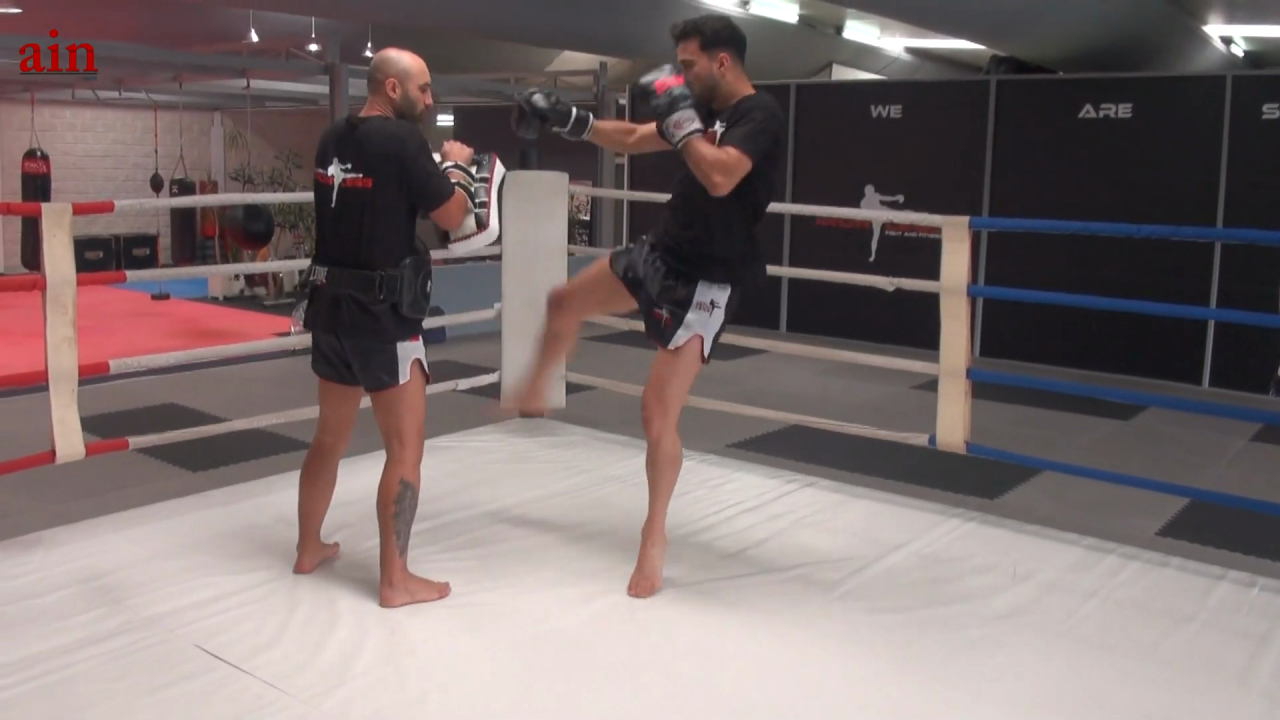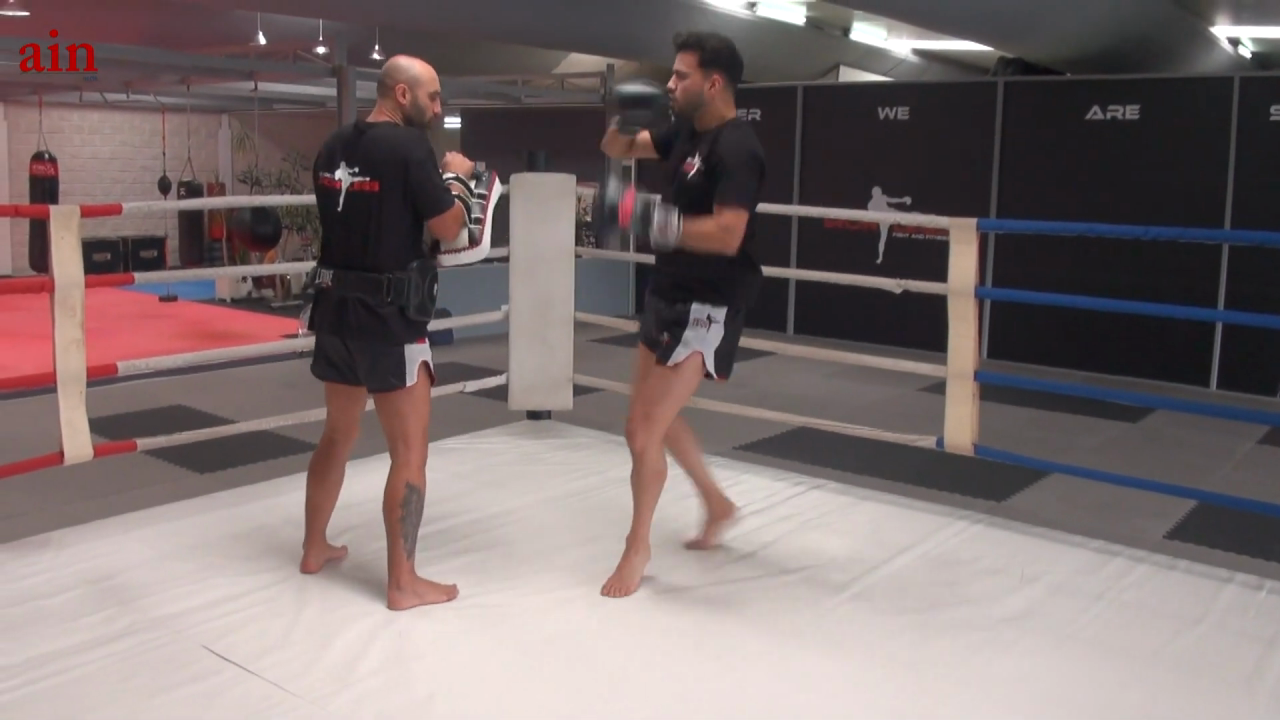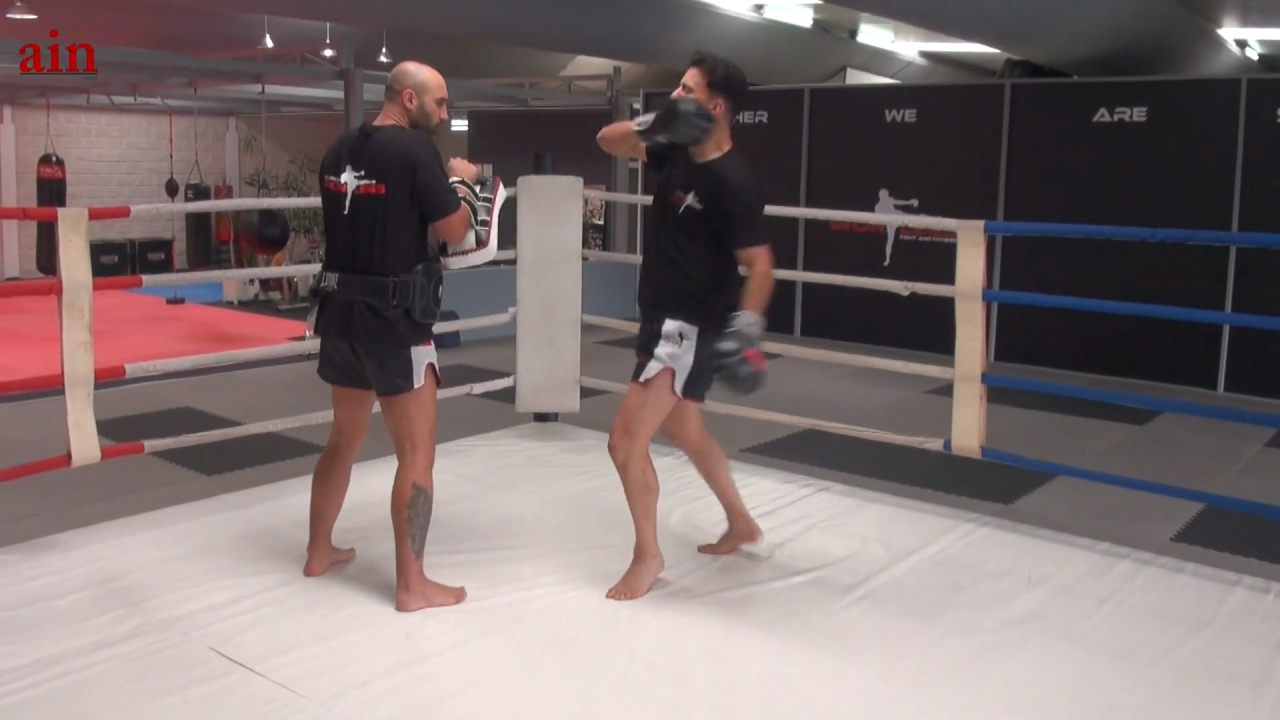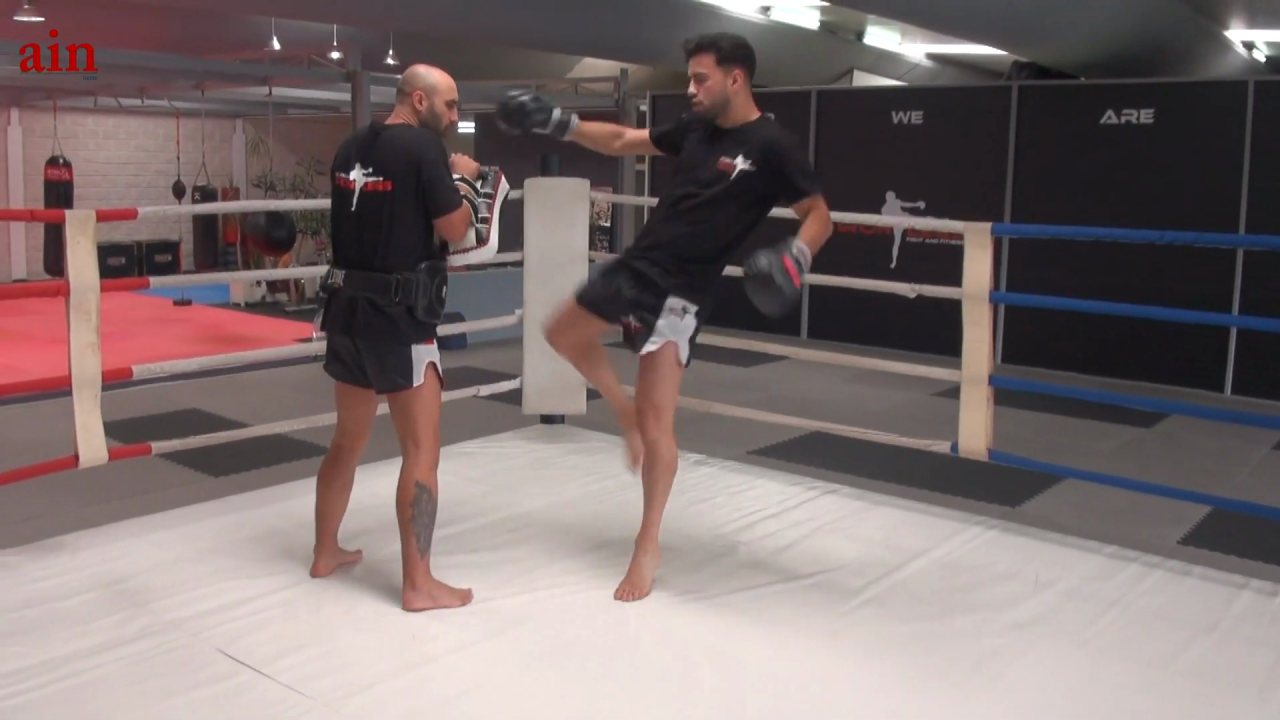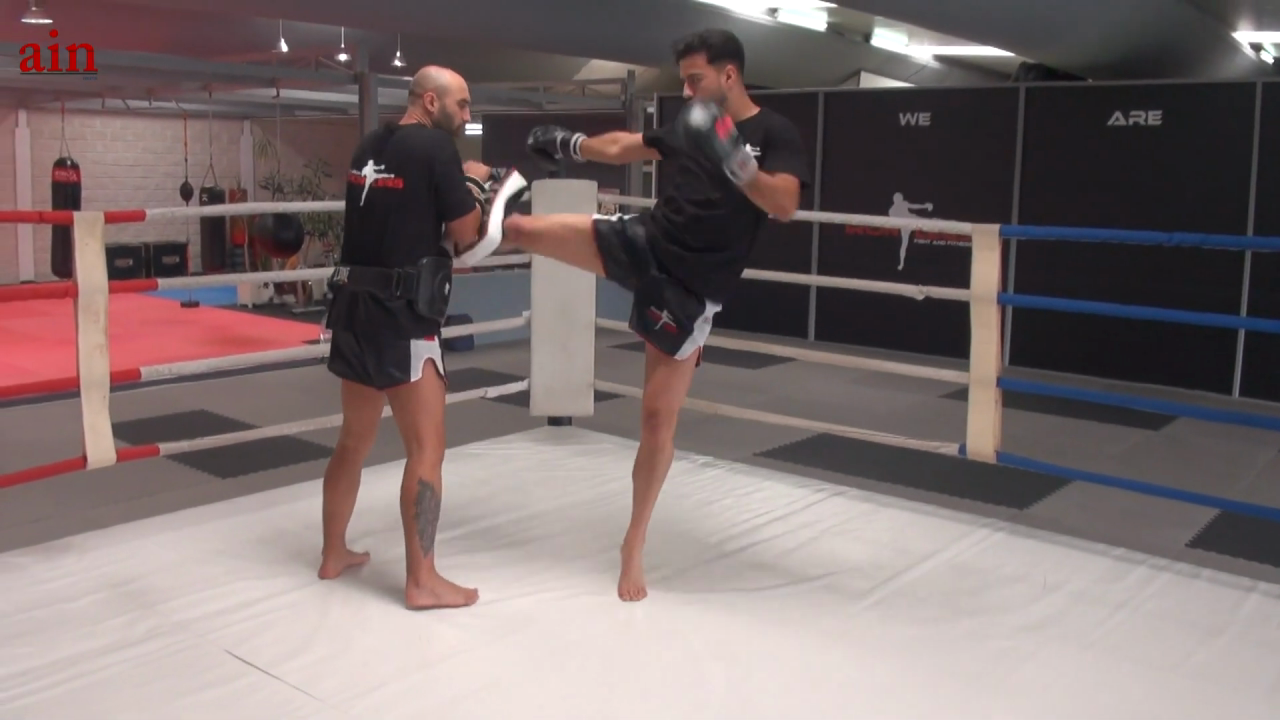
dt=0.1s
person 1, frame 1
left shoulder: (762, 116)
right shoulder: (701, 108)
left elbow: (720, 178)
right elbow: (631, 140)
left wrist: (679, 111)
right wrist: (565, 117)
left hip: (705, 283)
right hip: (663, 253)
left knee: (660, 419)
right knee: (565, 300)
left ankle: (652, 545)
right ankle: (533, 389)
person 1, frame 2
left shoulder: (733, 148)
right shoulder: (680, 132)
left elbow: (727, 237)
right elbow: (619, 148)
left wrist: (643, 217)
right wrist: (625, 119)
left hip: (704, 306)
right hip: (672, 288)
left knee: (643, 432)
right knee: (656, 420)
left ankle: (637, 550)
right ankle: (716, 505)
person 1, frame 3
left shoulder: (729, 180)
right shoulder: (680, 144)
left elbow: (759, 267)
right elbow: (611, 140)
left wrist: (743, 336)
right wrist: (658, 121)
left hip: (687, 327)
right hip: (662, 308)
left knee: (625, 441)
right knee: (684, 433)
left ankle: (648, 557)
right ankle: (741, 523)
person 1, frame 4
left shoulder: (774, 146)
right shoulder: (693, 129)
left elbow: (819, 215)
right elbow: (618, 140)
left wrist: (793, 258)
right wrist: (551, 121)
left hip: (677, 296)
right hip: (634, 266)
left knee: (655, 423)
right knee: (562, 335)
left ankle: (647, 550)
right ankle: (626, 410)
person 1, frame 5
left shoulder: (776, 135)
right shoulder: (696, 125)
left elbow: (784, 204)
right elbow: (630, 145)
left wrist: (727, 147)
right wrist: (567, 144)
left hip: (693, 287)
right hip: (645, 241)
left knee: (660, 417)
right knee: (530, 231)
left ankle: (635, 544)
person 2, frame 1
left shoulder: (331, 141)
right shoulder: (402, 138)
right elbow: (452, 217)
right wrist: (453, 164)
left hip: (331, 306)
right hip: (383, 313)
left knee: (331, 436)
right knee: (405, 448)
left ankle: (309, 546)
right ankle: (396, 580)
person 2, frame 2
left shoulder: (334, 147)
right shoulder: (409, 145)
right elbow: (449, 228)
right wrist: (454, 175)
left hip: (336, 309)
right hip: (389, 316)
left knee: (337, 436)
right knee: (410, 450)
left ankle: (314, 547)
right ankle: (404, 582)
person 2, frame 3
left shoulder: (339, 151)
right shoulder: (414, 149)
right elbow: (455, 231)
right wrist: (459, 181)
left hip: (342, 312)
right hip: (395, 319)
left knee: (345, 438)
right knee: (417, 452)
left ankle: (319, 550)
right ankle: (412, 584)
person 2, frame 4
left shoulder: (351, 149)
right shoulder: (421, 146)
right elbow: (455, 229)
right wrist: (460, 176)
left hip: (349, 309)
right hip: (398, 316)
left knee: (348, 438)
right knee: (422, 451)
left ankle: (326, 551)
right ankle: (419, 584)
person 2, frame 5
left shoulder: (373, 147)
right shoulder: (432, 146)
right elbow: (468, 232)
right wrist: (476, 182)
left hip: (352, 304)
right hip: (401, 314)
left knee: (354, 438)
right knee: (426, 447)
left ankle: (333, 553)
right ankle: (423, 579)
